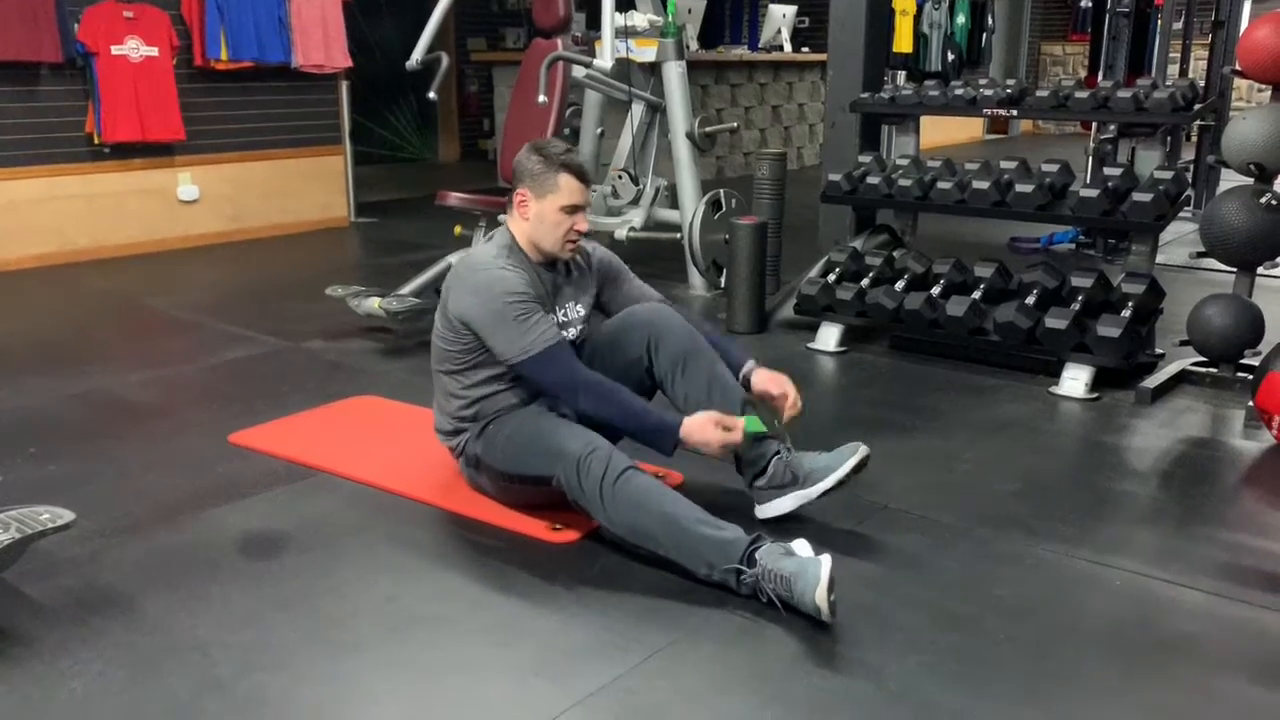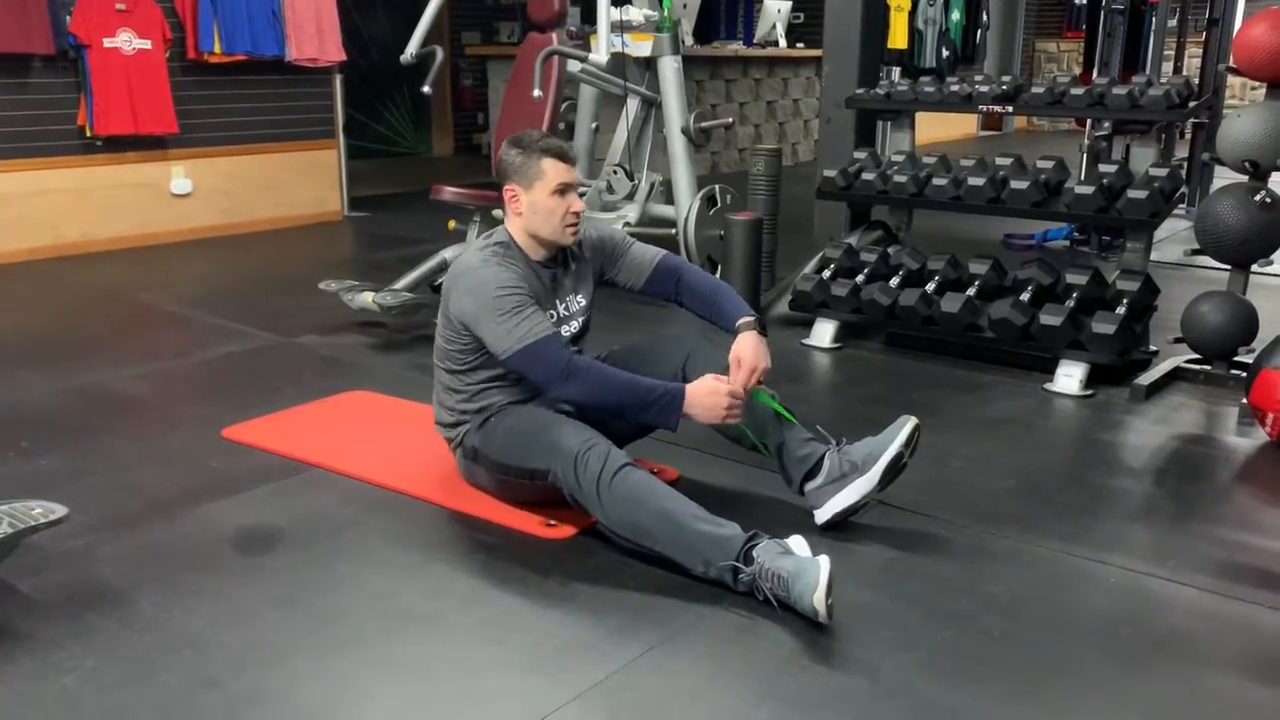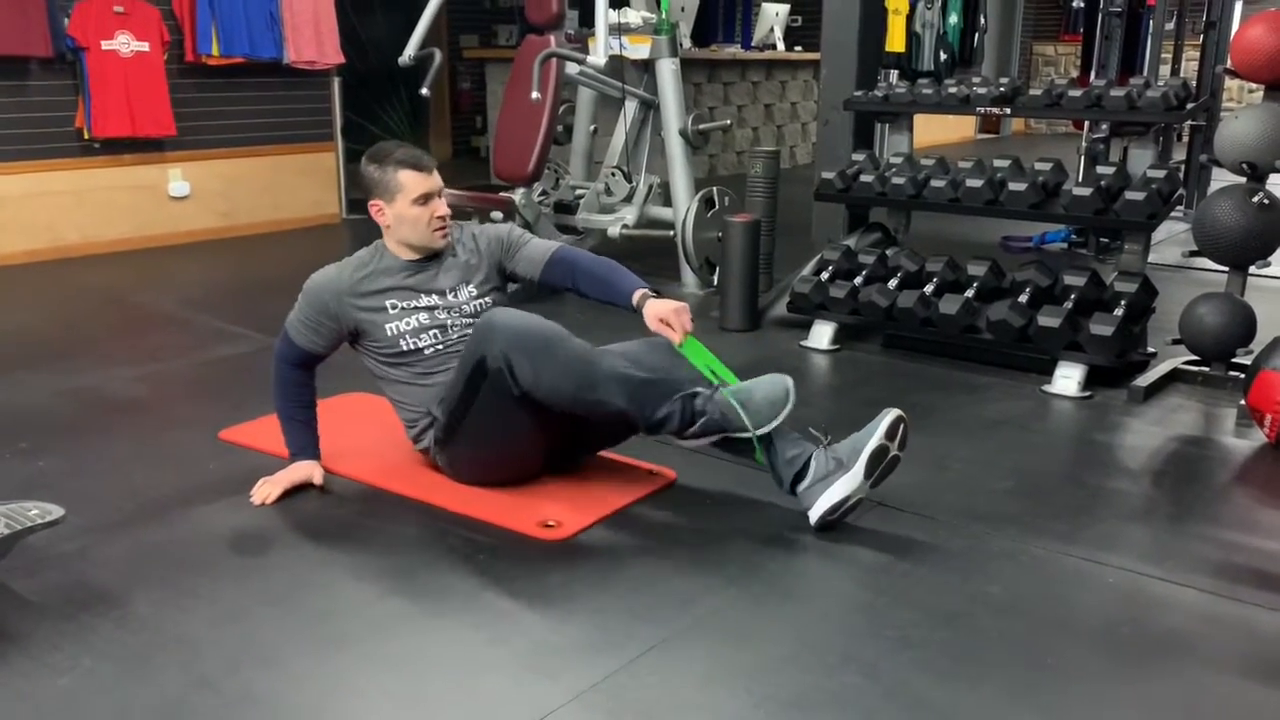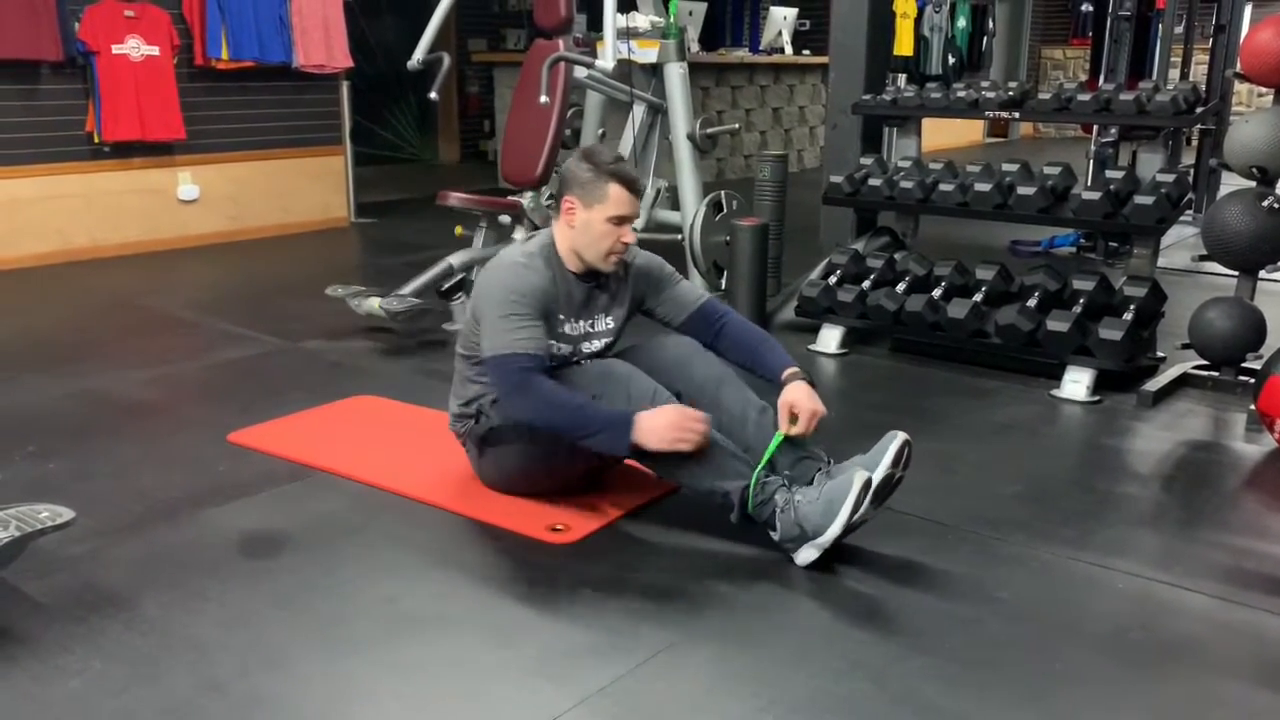
dt=1s
person 1, frame 1
left shoulder: (585, 259)
right shoulder: (491, 280)
left elbow: (669, 323)
right elbow: (571, 384)
left wrist: (749, 374)
right wrist: (678, 431)
right hip: (493, 432)
left knee: (655, 324)
right knee: (588, 457)
left ankle: (768, 468)
right ankle: (759, 566)
person 1, frame 2
left shoulder: (587, 243)
right shoulder: (484, 276)
left elbow: (679, 278)
right elbow: (562, 376)
left wrist: (747, 327)
right wrist: (683, 400)
left hip: (569, 398)
right hip: (494, 427)
left knee: (694, 351)
right knee: (586, 457)
left ankle: (821, 472)
right ankle: (756, 565)
person 1, frame 3
left shoulder: (485, 242)
right shoulder: (340, 288)
left elbow: (569, 266)
right elbow: (292, 362)
left wrist: (643, 298)
right wrist: (304, 455)
left hip: (543, 415)
right hip: (470, 441)
left knee: (665, 355)
right knee: (506, 328)
left ankle: (808, 473)
right ankle: (693, 416)
person 1, frame 4
left shoulder: (633, 269)
right shoulder: (516, 278)
left elbow: (716, 323)
right elbow: (522, 394)
left wrist: (790, 377)
right wrist: (634, 427)
left hip: (589, 419)
right hip: (506, 439)
left knee: (678, 356)
right knee: (615, 383)
left ankle: (815, 478)
right ankle: (779, 509)
